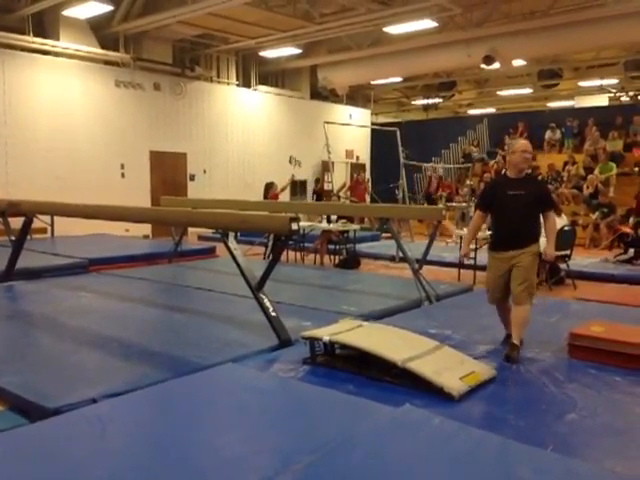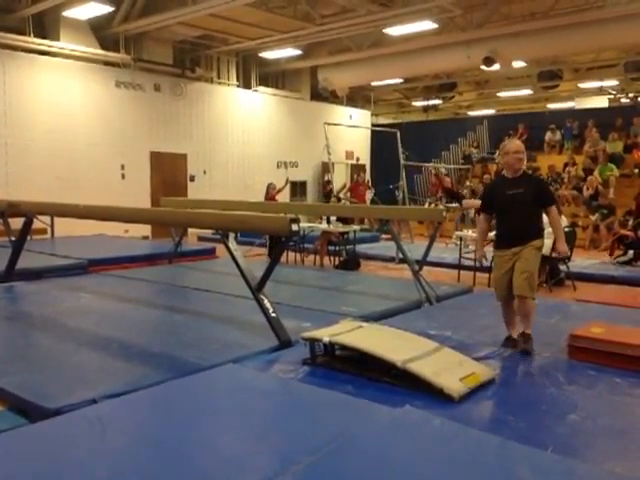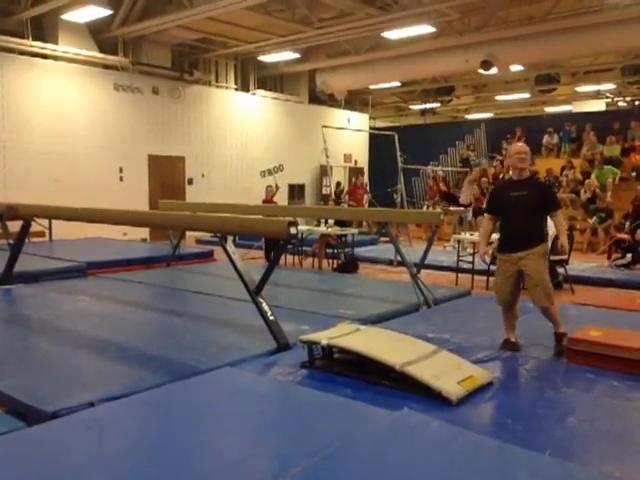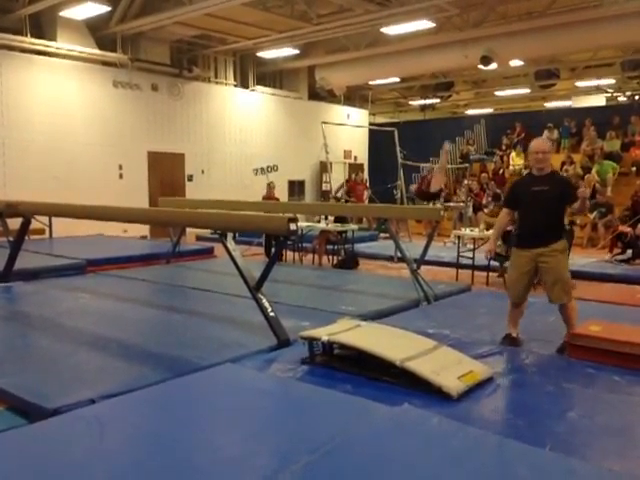
dt=0.3s
person 1, frame 1
left shoulder: (538, 186)
right shoulder: (494, 186)
left elbow: (549, 216)
right elbow: (480, 216)
left wrist: (550, 245)
right wrist: (467, 243)
left hip: (526, 250)
right hip: (498, 250)
left knee: (521, 297)
right knee: (498, 297)
left ankle: (515, 344)
right ankle: (509, 333)
person 1, frame 2
left shoulder: (536, 183)
right shoulder: (494, 187)
left elbow: (552, 211)
right elbow: (484, 219)
left wrist: (560, 240)
right wrist: (480, 246)
left hip: (530, 245)
right hip: (503, 248)
left knee: (523, 291)
right knee: (504, 295)
left ankle: (526, 334)
right ankle: (512, 334)
person 1, frame 3
left shoulder: (541, 187)
right shoulder: (499, 190)
left elbow: (556, 215)
right elbow: (490, 219)
left wrist: (563, 237)
right wrist: (483, 244)
left hip: (534, 250)
right hip: (506, 253)
left knee: (543, 297)
right knee: (506, 298)
left ankle: (561, 334)
right ankle: (511, 337)
person 1, frame 4
left shoulder: (562, 183)
right shoulder: (519, 185)
left elbow: (577, 208)
right elbow: (506, 214)
left wrist: (583, 201)
right wrist: (493, 240)
left hip: (553, 248)
right hip: (523, 248)
left knee: (563, 294)
right knee: (516, 293)
right ankle: (512, 333)
